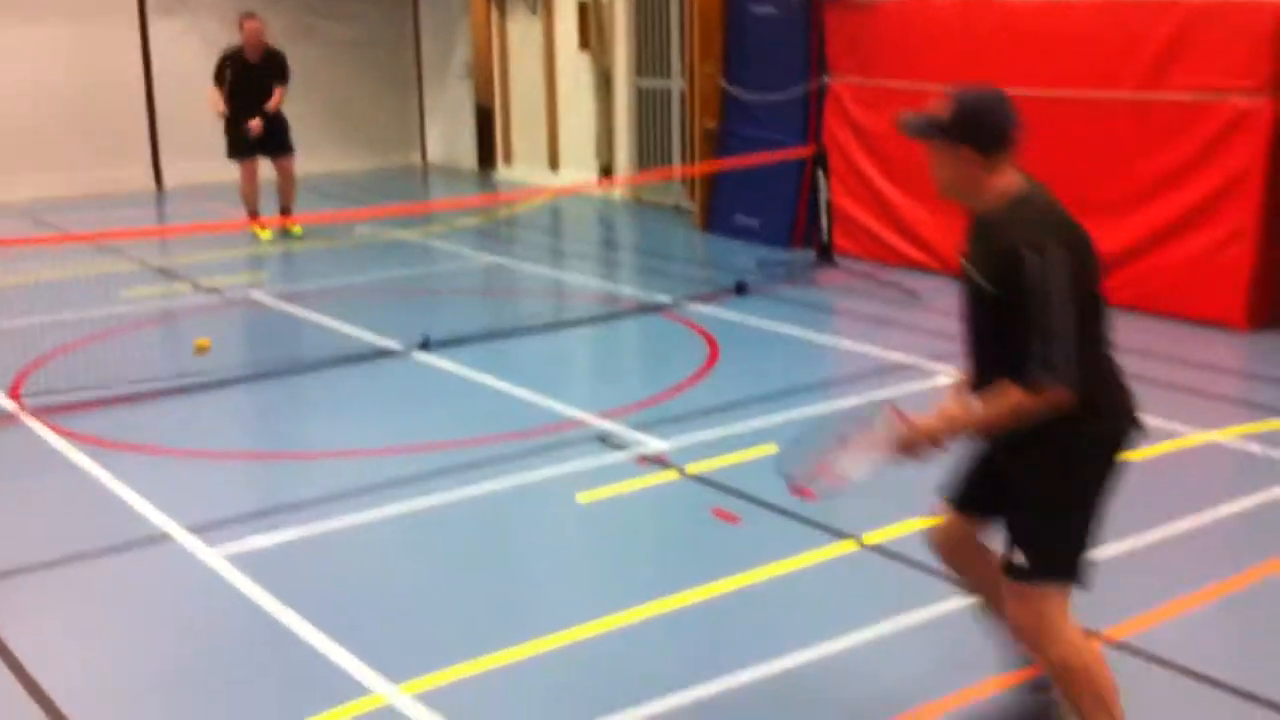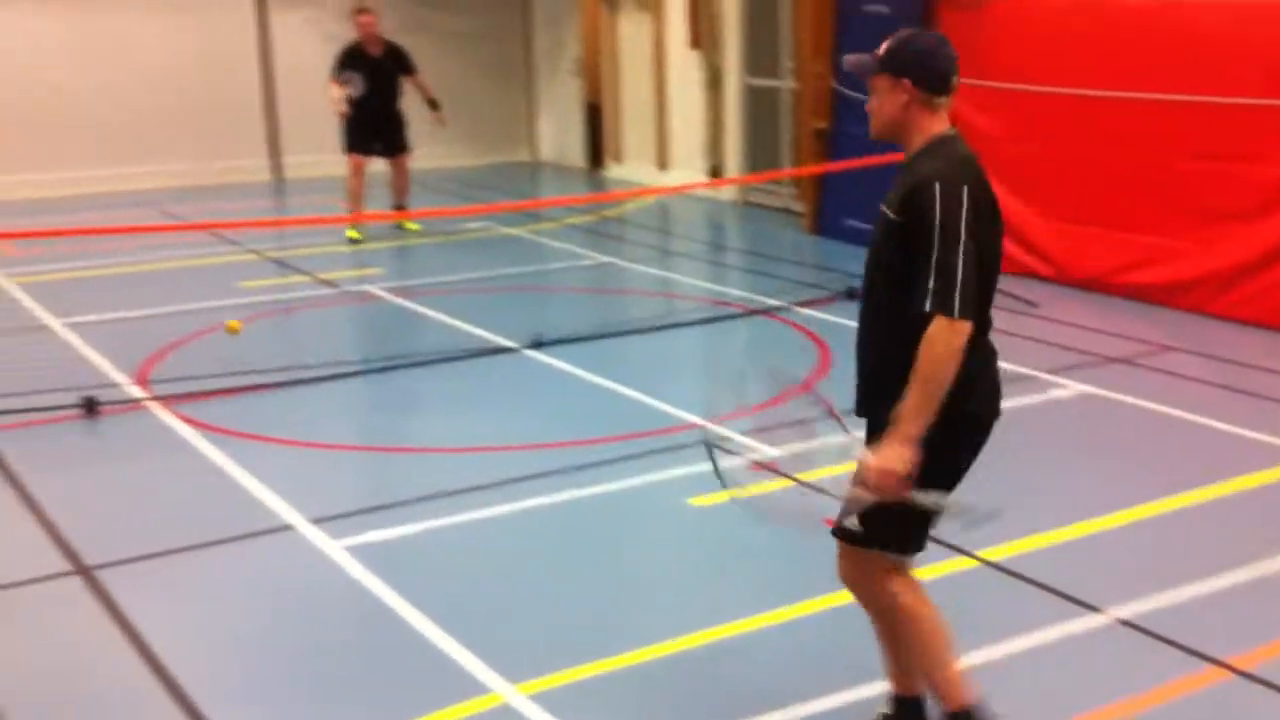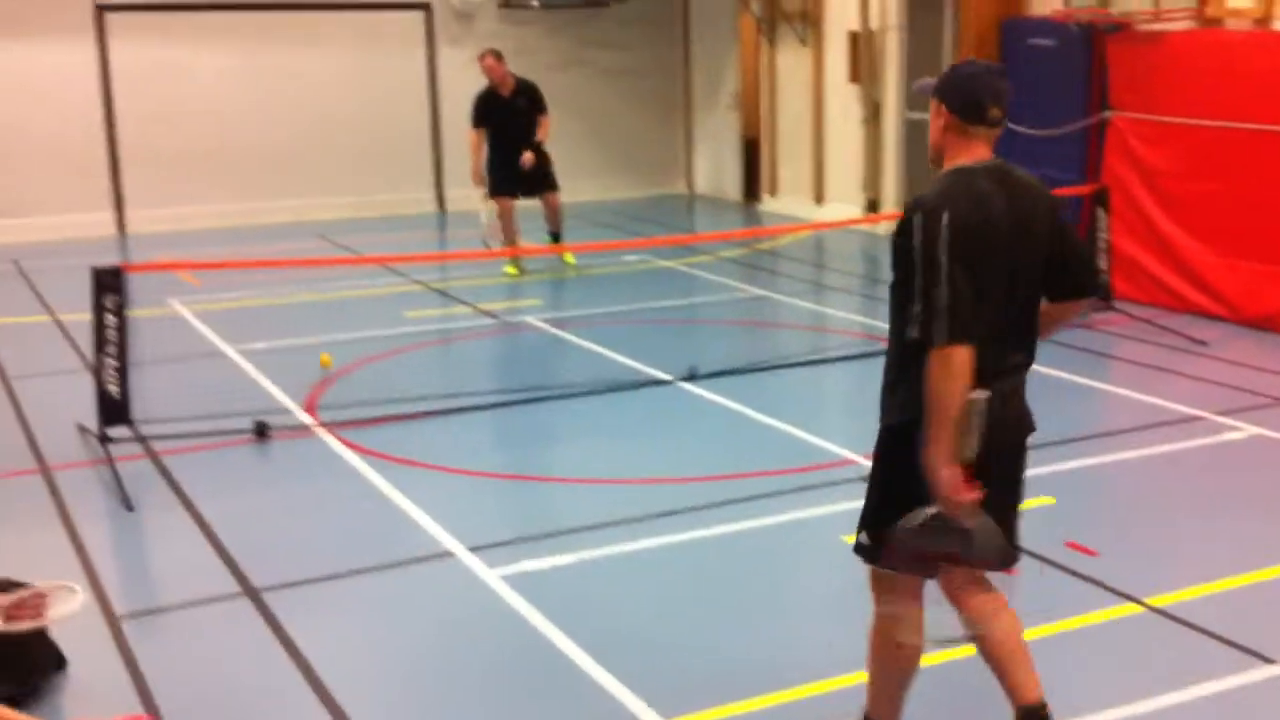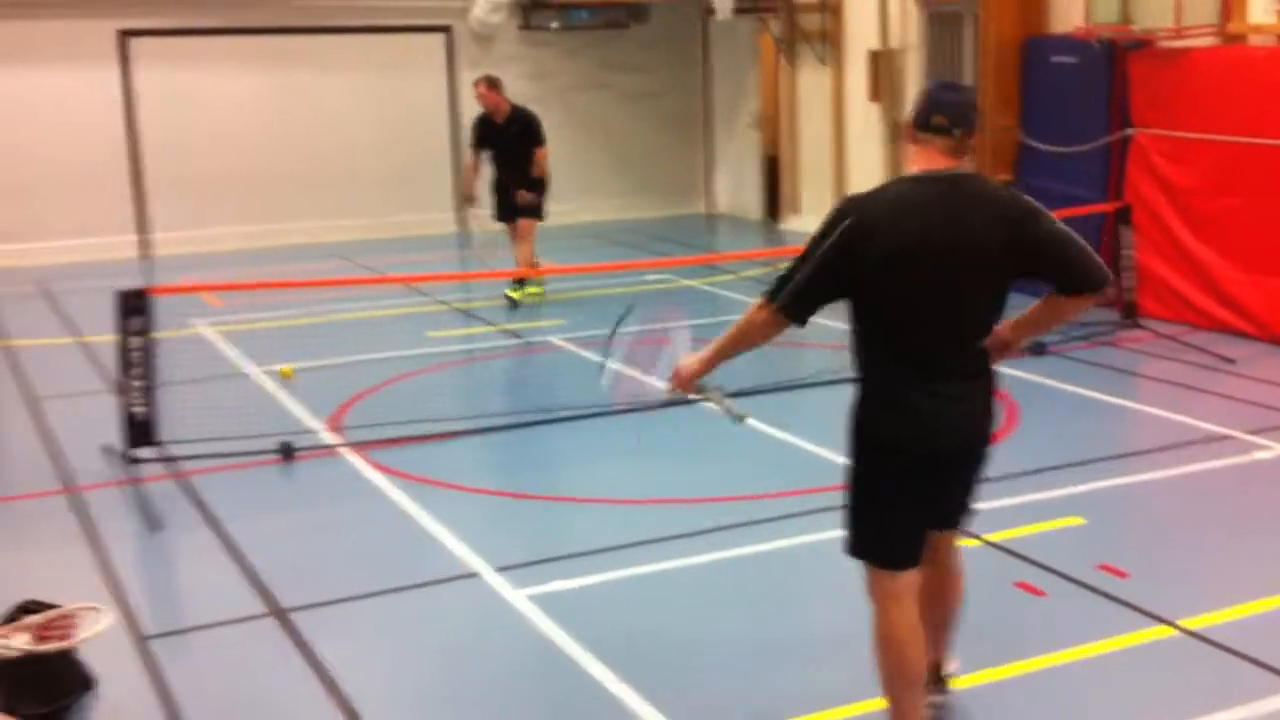
dt=0.4s
person 1, frame 1
left shoulder: (1036, 244)
right shoulder: (994, 219)
left elbow: (1052, 385)
left wrist: (944, 431)
right wrist: (963, 396)
left hip: (1069, 436)
right hip: (1030, 427)
left knee: (1034, 609)
right knee: (955, 540)
person 1, frame 2
left shoulder: (941, 183)
right shoulder: (935, 170)
left elbow: (950, 322)
left wrist: (902, 439)
left hip: (931, 414)
right hip: (930, 406)
left knee: (869, 564)
right knee: (881, 559)
person 1, frame 3
left shoulder: (937, 211)
right shoulder: (1033, 199)
left elbow: (949, 345)
right elbow: (1074, 293)
left wrist: (938, 455)
left hip: (932, 428)
right hip: (1003, 422)
left knee: (896, 586)
right knee: (966, 580)
person 1, frame 4
left shoulder: (864, 216)
right shoulder: (1004, 209)
left elbow: (779, 311)
right elbow: (1089, 282)
left wrist: (703, 363)
right wrist: (1015, 332)
left hip: (893, 422)
right hip: (970, 416)
left knee: (892, 583)
right knee: (941, 541)
person 2, frame 1
left shoulder: (276, 58)
right shoulder: (229, 59)
left elbow: (279, 94)
right elbow: (217, 88)
left wrist: (262, 118)
right wrist: (220, 105)
left hip: (270, 121)
right hip: (240, 124)
left knee: (287, 169)
right knee: (249, 172)
left ankle: (286, 217)
right ankle: (255, 221)
person 2, frame 2
left shoulder: (395, 51)
right shoulder: (350, 54)
left elbow: (414, 79)
right elbow: (335, 85)
left wrist: (434, 105)
right wrist: (339, 102)
left hip: (389, 118)
right hip: (359, 120)
left knee: (401, 165)
right knee: (356, 166)
left ankle: (400, 213)
right ankle: (354, 222)
person 2, frame 3
left shoulder: (529, 89)
right shoulder: (484, 99)
left elbow: (543, 121)
right elbow: (478, 134)
left wrist: (534, 149)
right wrist: (477, 167)
left hip: (532, 158)
right hip: (501, 161)
left knee: (552, 202)
right knee: (504, 208)
left ankle: (557, 242)
right ankle: (514, 258)
person 2, frame 4
left shoulder: (525, 118)
right shoulder: (482, 123)
left elbow: (541, 154)
right elbow: (475, 156)
left wrist: (532, 187)
right wrist: (469, 188)
left hip: (529, 184)
right hip: (506, 184)
left knee: (525, 230)
right knee: (515, 234)
left ankle: (519, 285)
right ankle: (534, 276)
